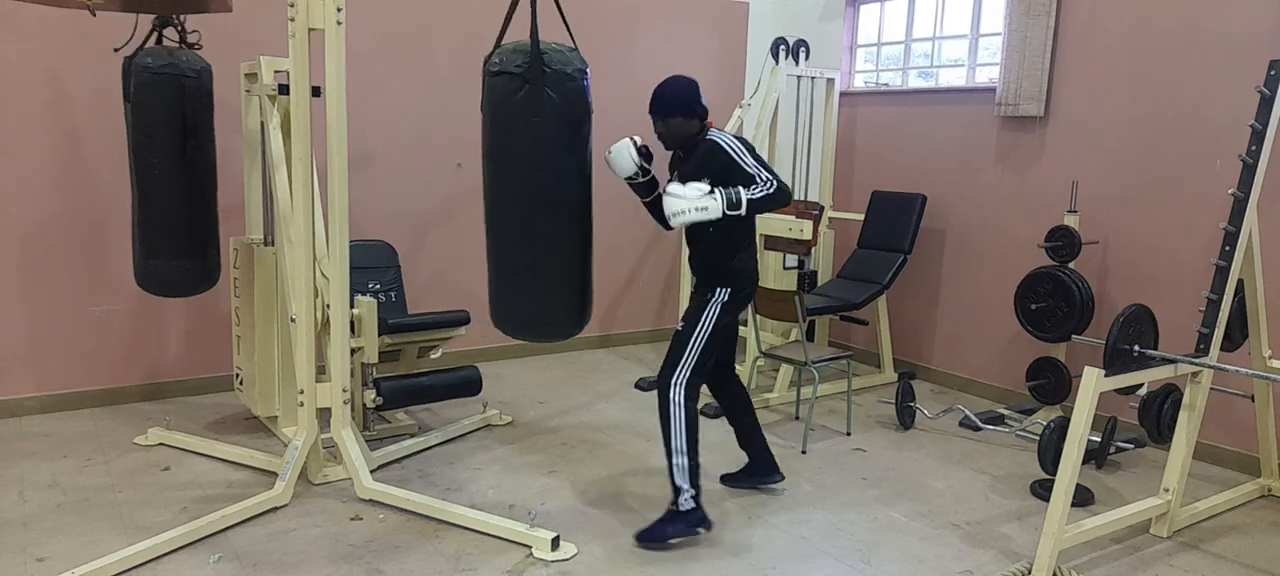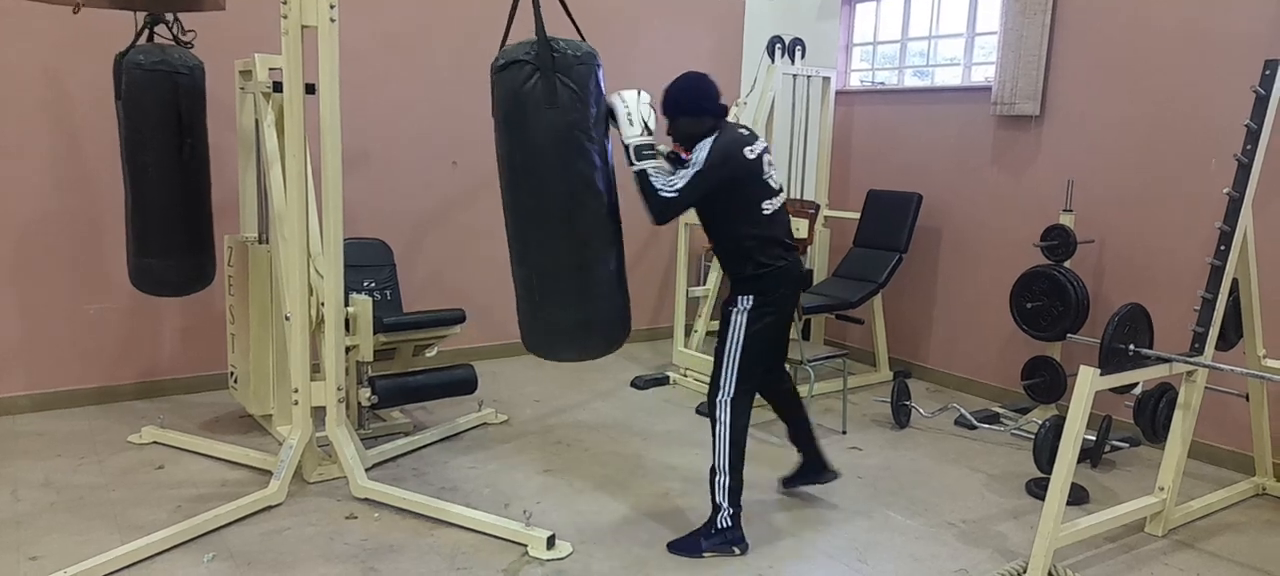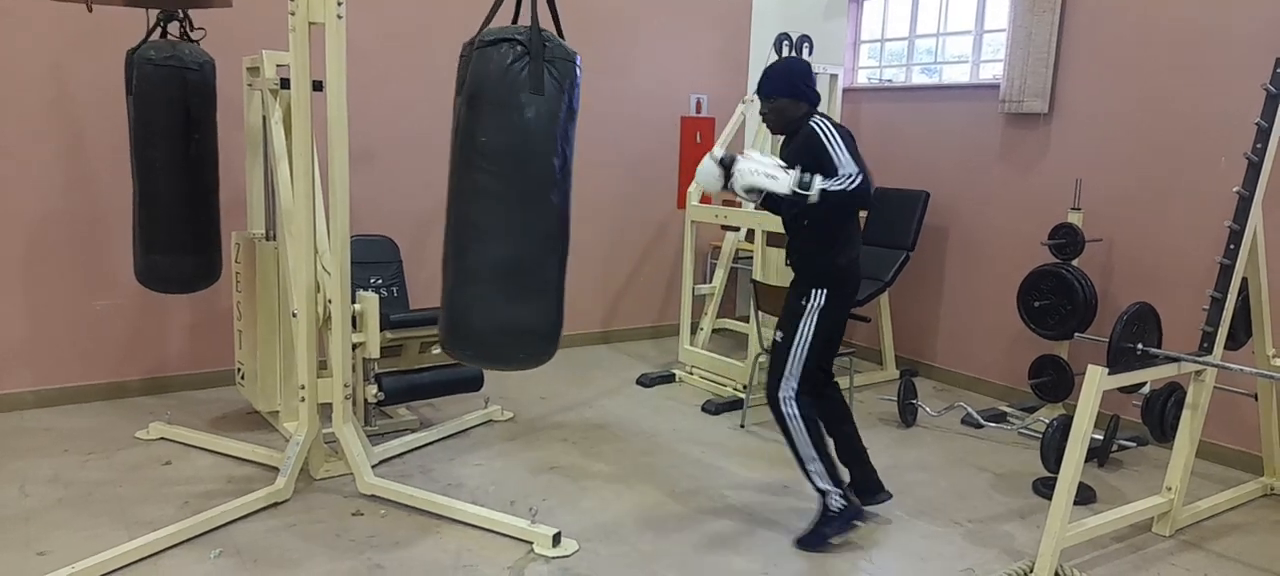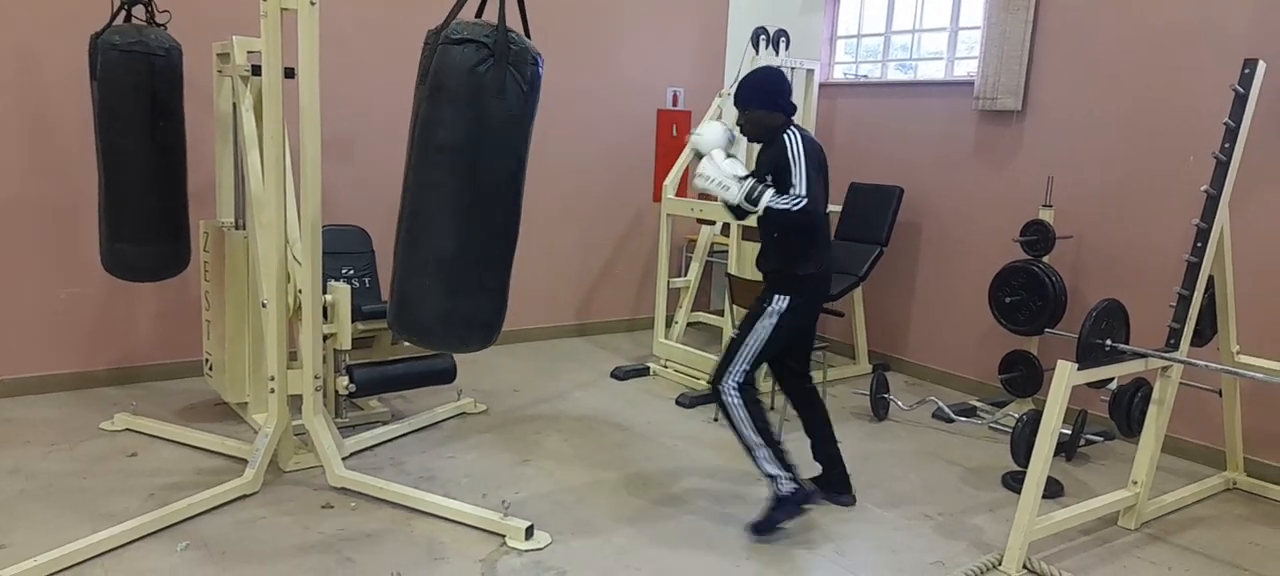
dt=0.5s
person 1, frame 1
left shoulder: (723, 147)
right shoulder: (683, 157)
left elbow: (778, 191)
right elbow: (671, 219)
left wrist: (716, 201)
right wrist: (640, 180)
left hip: (727, 282)
right hip: (715, 280)
left knee: (675, 384)
right knee: (717, 372)
left ankle: (686, 507)
right ankle: (762, 464)
person 1, frame 2
left shoulder: (714, 149)
right shoulder: (743, 138)
left elbow: (663, 207)
left wrist: (639, 144)
right wrist: (661, 158)
left hip: (757, 287)
right hip: (782, 274)
left knee: (729, 399)
right knee: (769, 374)
left ankle: (725, 528)
right ankle: (812, 460)
person 1, frame 3
left shoulder: (822, 133)
right shoulder: (795, 141)
left elbow: (857, 188)
right elbow: (780, 205)
left wrist: (787, 182)
right wrist: (737, 178)
left hip: (826, 282)
right hip: (818, 277)
left knee: (785, 392)
right knee: (815, 381)
left ankle: (838, 505)
right ankle: (864, 483)
person 1, frame 4
left shoulder: (795, 145)
right shoulder: (775, 147)
left elbow: (804, 212)
right elbow: (756, 198)
left wrist: (738, 190)
right wrist: (720, 163)
left hip: (794, 287)
right hip: (801, 284)
left knee: (731, 381)
right knee: (794, 378)
left ankle: (786, 487)
right ankle: (834, 480)
